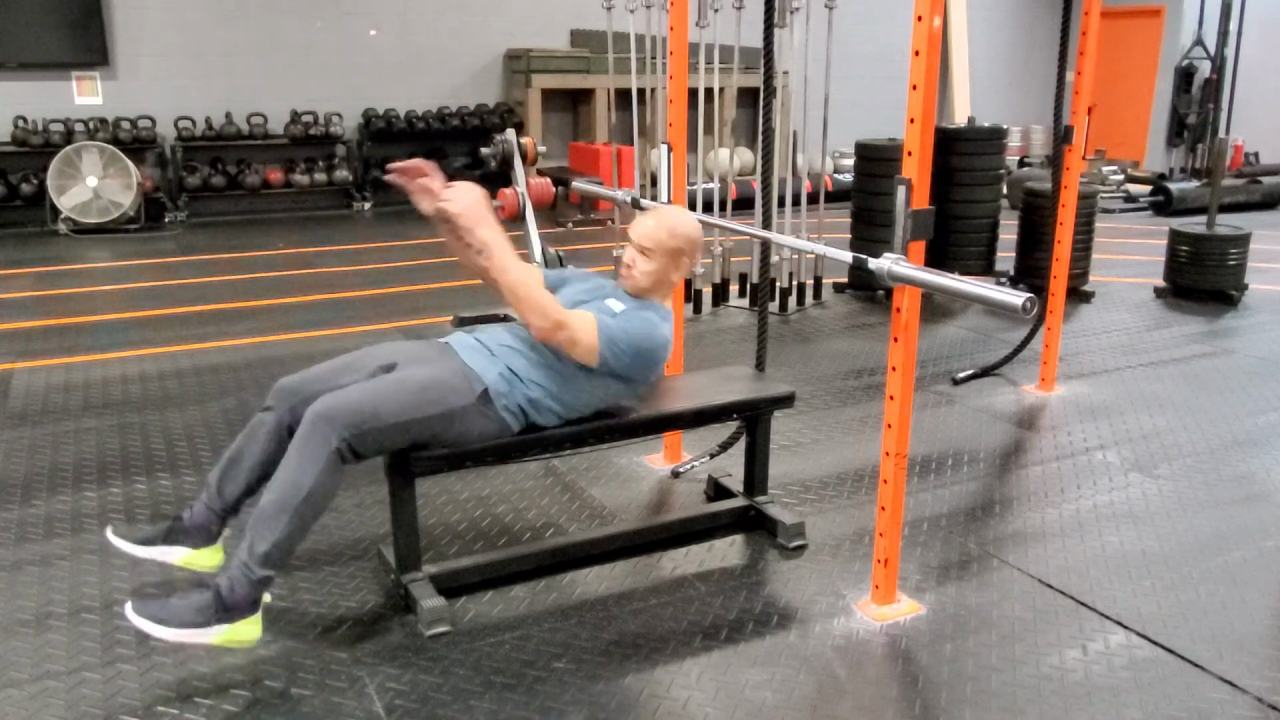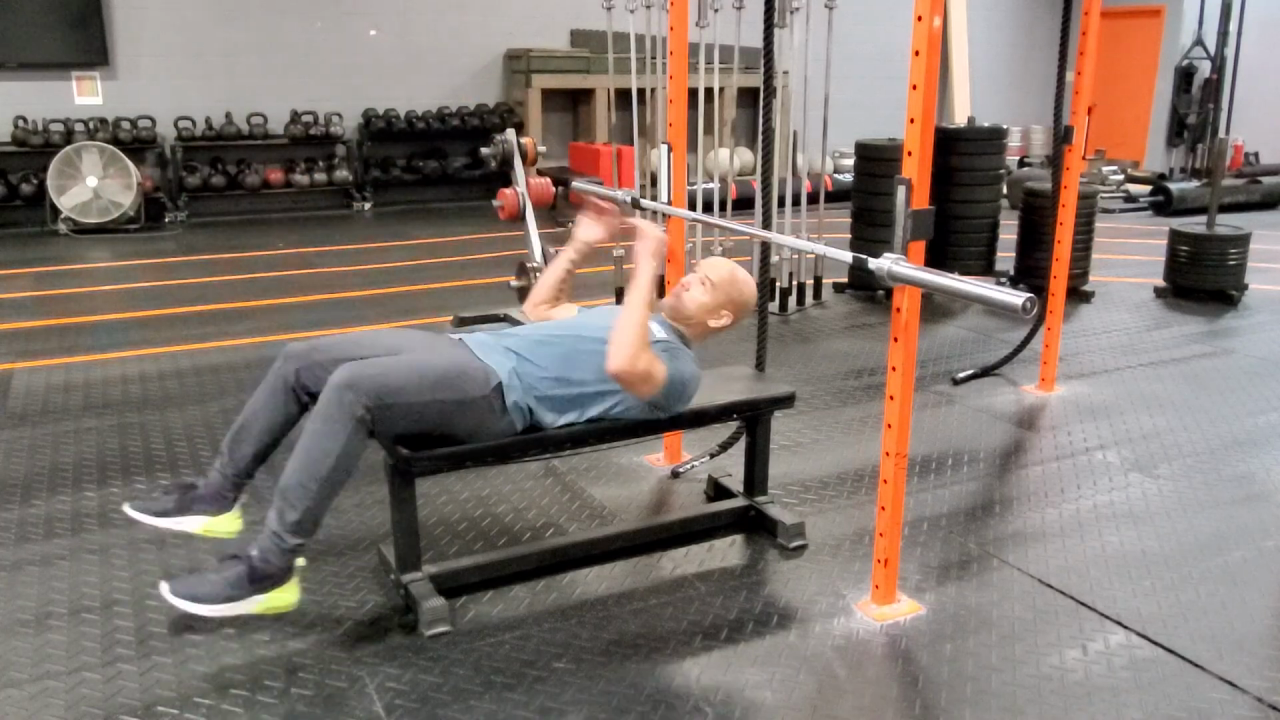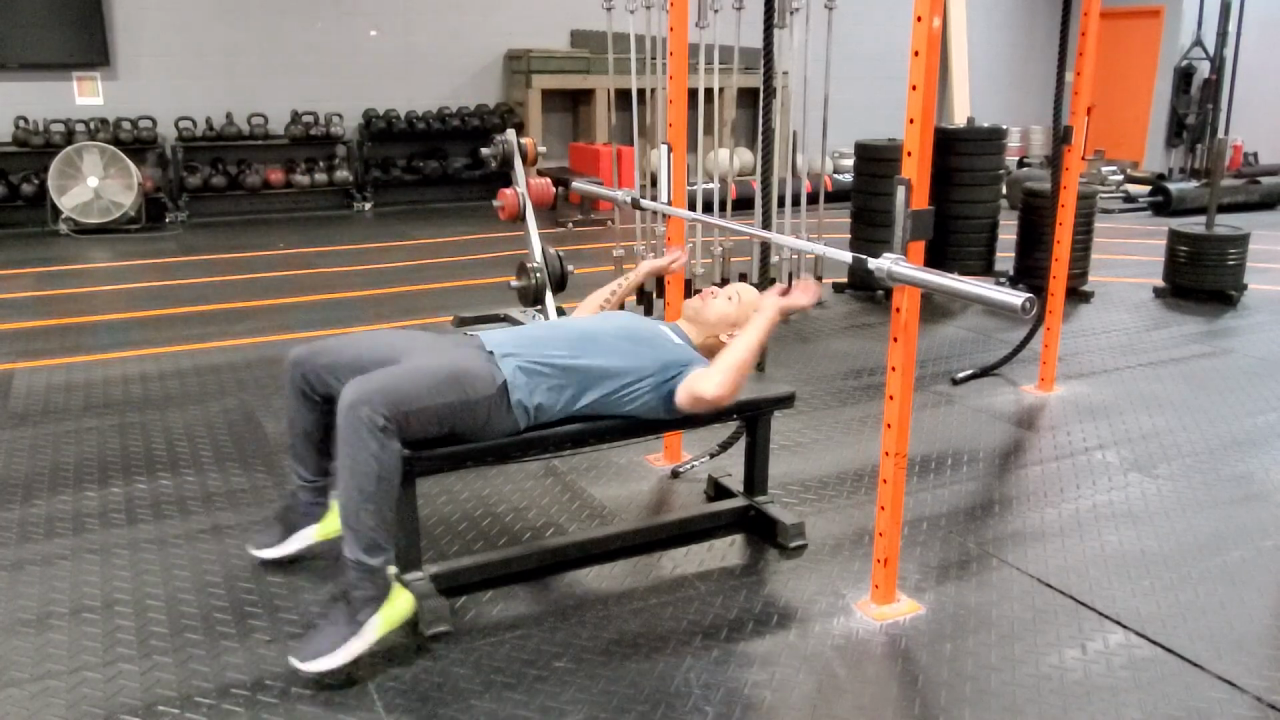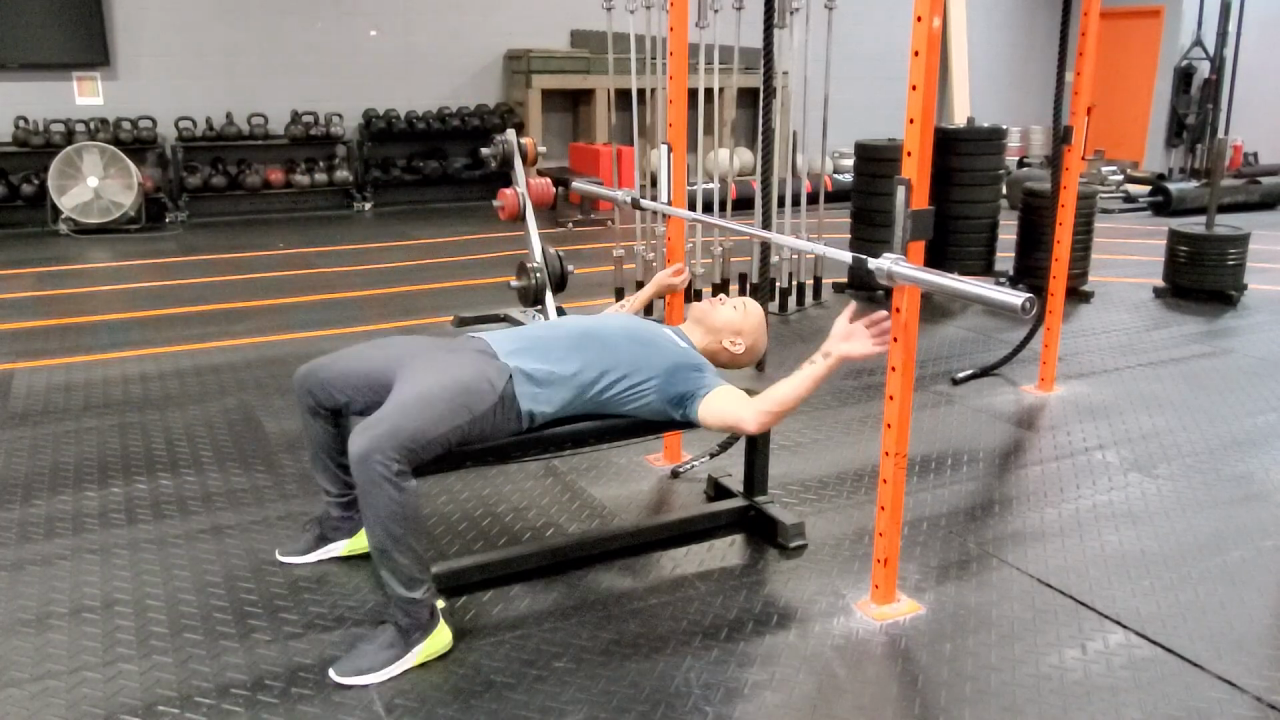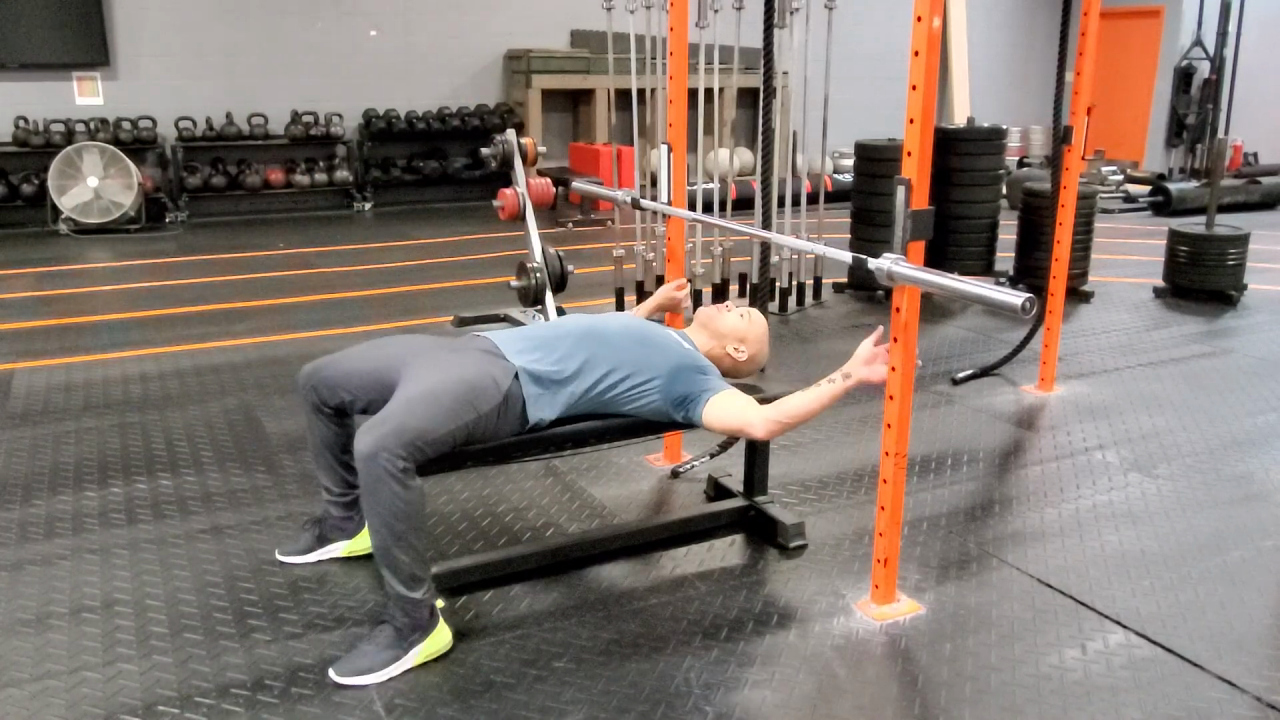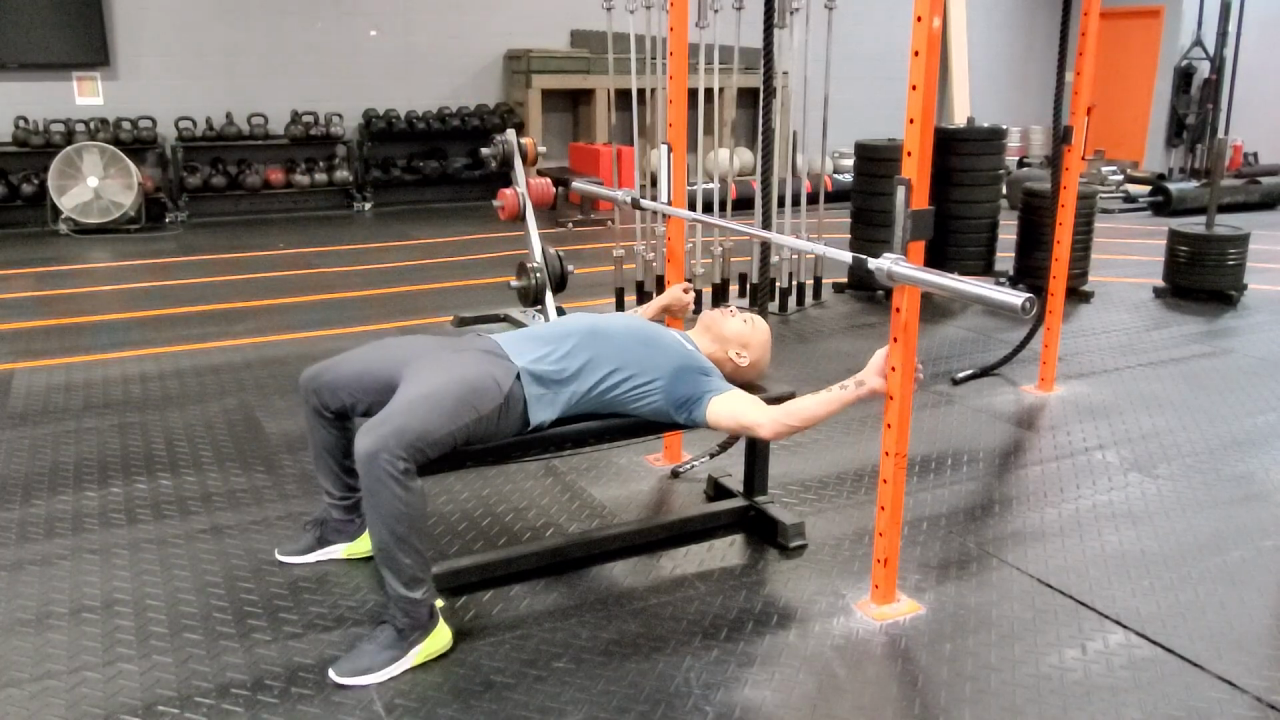
dt=0.2s
person 1, frame 1
left shoulder: (647, 337)
right shoulder: (600, 285)
left elbow: (546, 324)
right elbow: (497, 271)
left wrist: (485, 225)
right wrist: (447, 215)
left hip: (483, 394)
right hip: (452, 351)
left knee: (329, 421)
right knee: (289, 396)
left ankle: (237, 598)
right ankle: (201, 527)
person 1, frame 2
left shoulder: (676, 369)
right shoulder: (641, 320)
left elbow: (623, 367)
right elbow: (538, 310)
left wrist: (648, 267)
right wrist: (579, 245)
left hip: (496, 390)
right hip: (468, 347)
left knee: (351, 389)
right knee: (300, 364)
left ankle: (269, 569)
right ankle: (217, 496)
person 1, frame 3
left shoulder: (682, 365)
right shoulder: (662, 331)
left elbow: (708, 391)
left wrist: (769, 310)
right wrist: (639, 273)
left hip: (505, 388)
right hip: (477, 347)
left knee: (363, 403)
right knee: (308, 366)
left ankle: (369, 592)
right ankle: (314, 505)
person 1, frame 4
left shoulder: (689, 374)
right shoulder: (654, 332)
left elbow: (749, 418)
left wrist: (831, 353)
right wrist: (650, 288)
left hip: (503, 388)
right hip: (475, 346)
left knee: (374, 449)
right knee: (315, 383)
left ankle: (416, 621)
right ankle: (345, 519)
person 1, frame 5
left shoulder: (694, 377)
right shoulder: (661, 337)
left elbow: (759, 422)
left wrist: (850, 374)
right wrist: (656, 301)
left hip: (506, 385)
right hip: (477, 346)
left knee: (382, 449)
right knee: (322, 382)
left ankle: (415, 623)
right ankle: (347, 519)
person 1, frame 6
left shoulder: (696, 380)
right shoulder: (664, 340)
left elbow: (767, 421)
left wrist: (863, 384)
right wrist: (660, 303)
left hip: (507, 384)
right hip: (475, 345)
left knee: (382, 449)
right knee: (322, 386)
left ankle: (415, 623)
right ankle: (348, 520)
